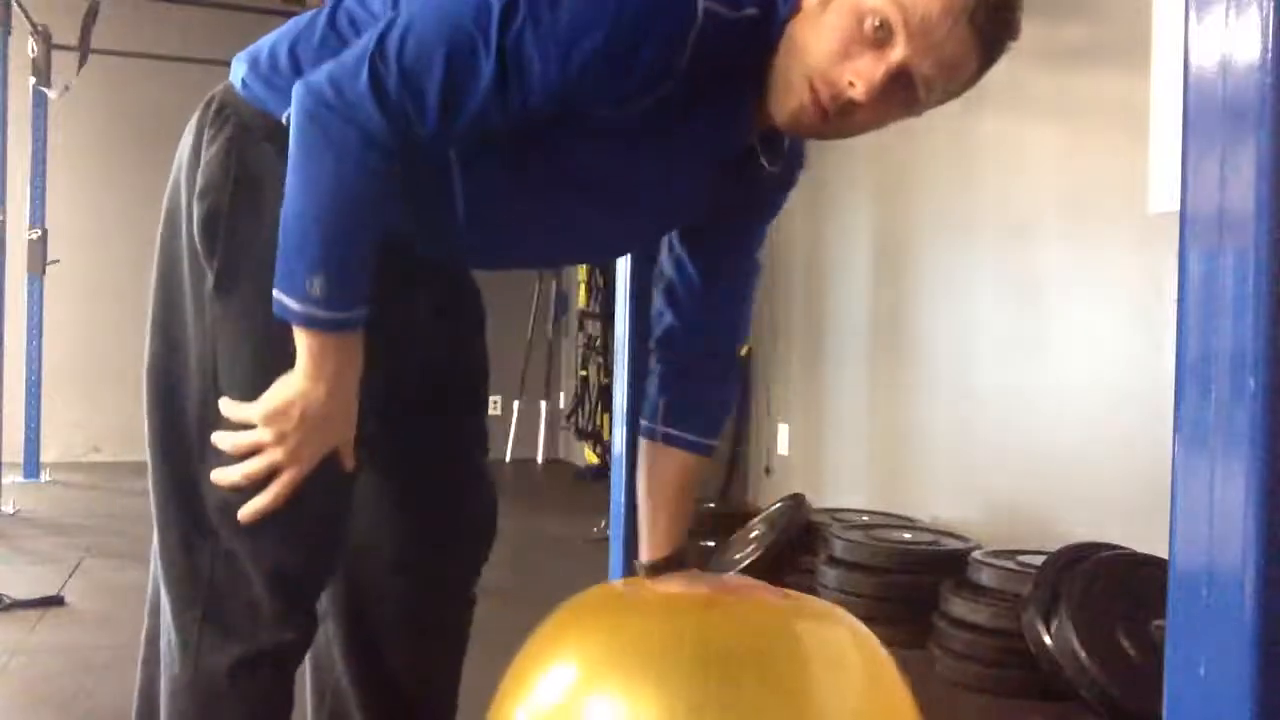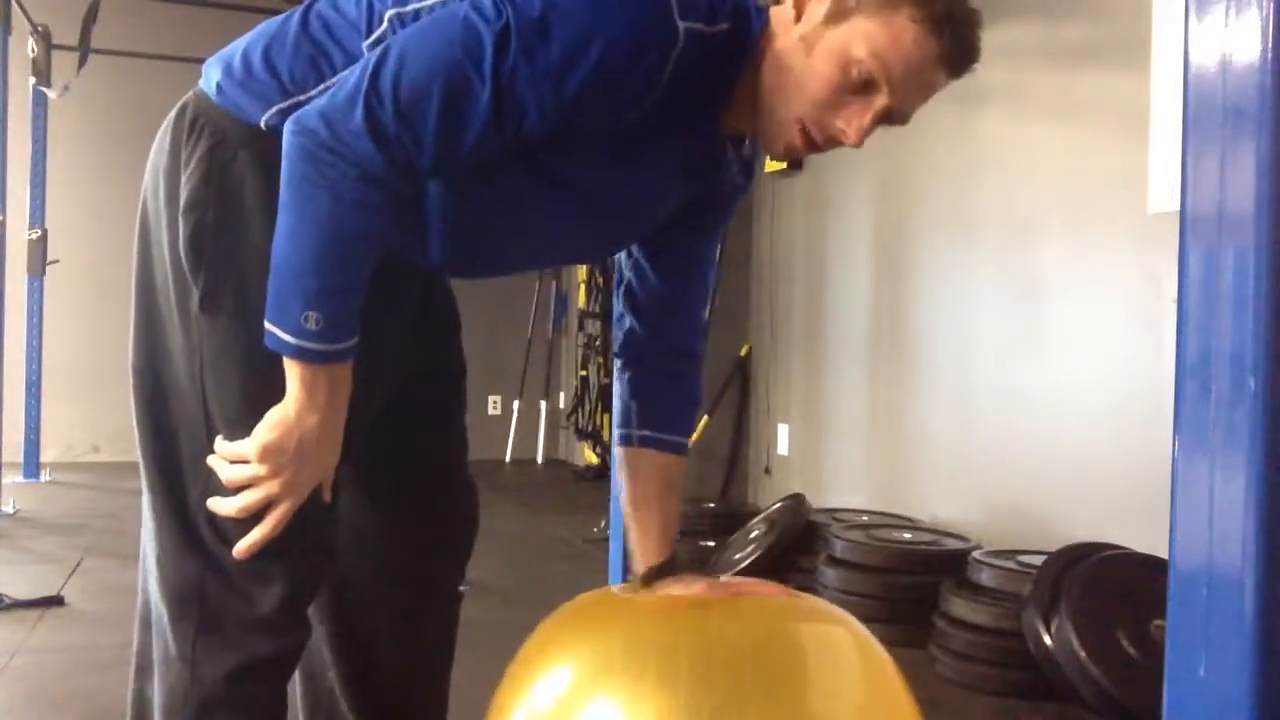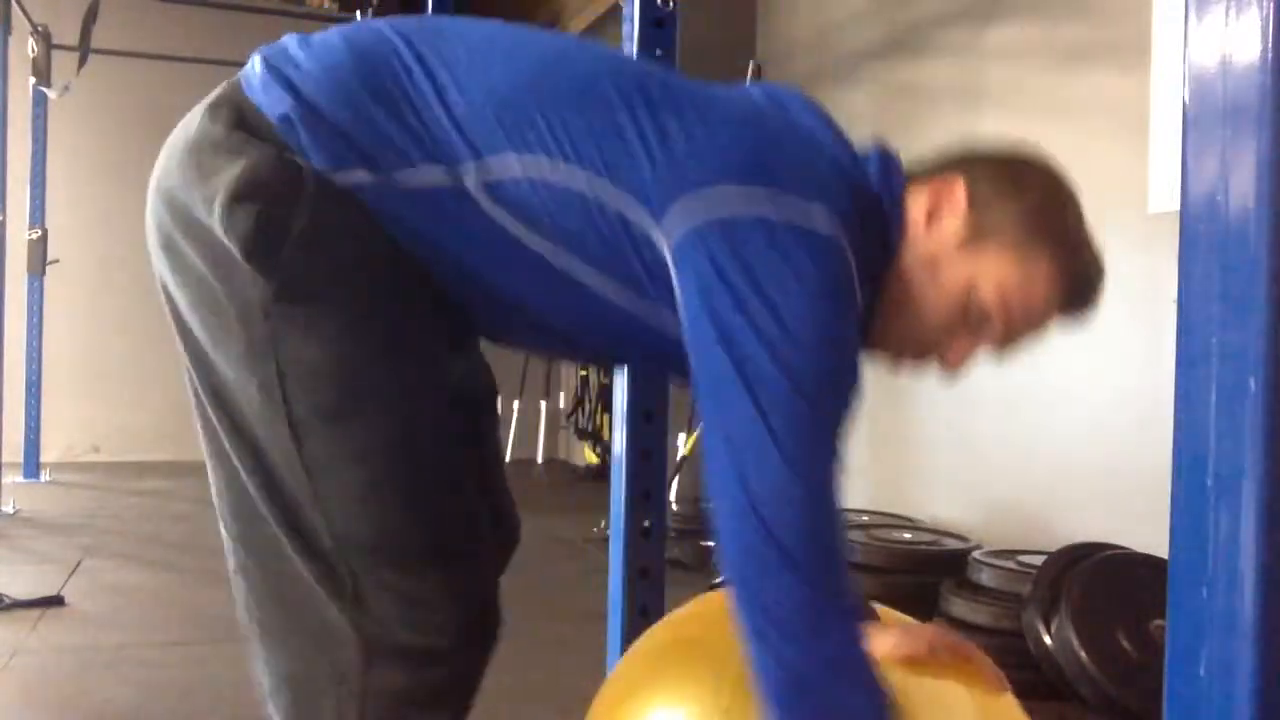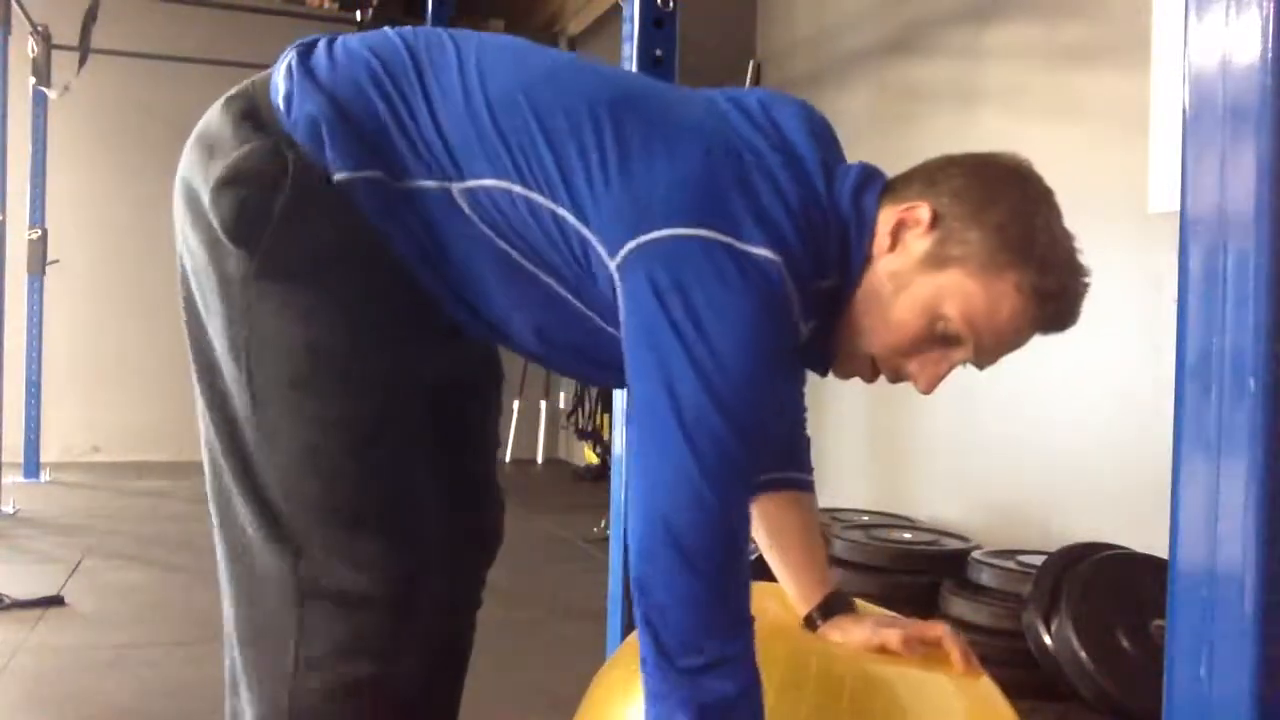
dt=1s
person 1, frame 1
left shoulder: (762, 159)
left elbow: (697, 348)
right elbow: (348, 104)
left wrist: (659, 568)
right wrist: (328, 372)
left hip: (408, 241)
right hip: (279, 159)
left knee: (429, 544)
right knee: (258, 565)
person 1, frame 2
left shoulder: (719, 159)
left elbow: (661, 346)
right elbow: (341, 141)
left wrist: (656, 571)
right wrist: (315, 403)
left hip: (385, 243)
right hip: (251, 166)
left knee: (412, 546)
right knee: (244, 565)
person 1, frame 3
left shoulder: (815, 210)
right shoulder: (790, 260)
left elbow: (763, 455)
right elbow: (790, 590)
left wrist: (844, 630)
left hip: (366, 208)
right hip: (268, 178)
left knee: (459, 553)
right knee: (395, 607)
person 1, frame 4
left shoulder: (810, 185)
right shoulder: (724, 280)
left elbow: (759, 426)
right elbow: (687, 601)
left wrist: (828, 612)
left hip: (397, 218)
right hip: (284, 178)
left knee: (444, 552)
right knee: (345, 584)
